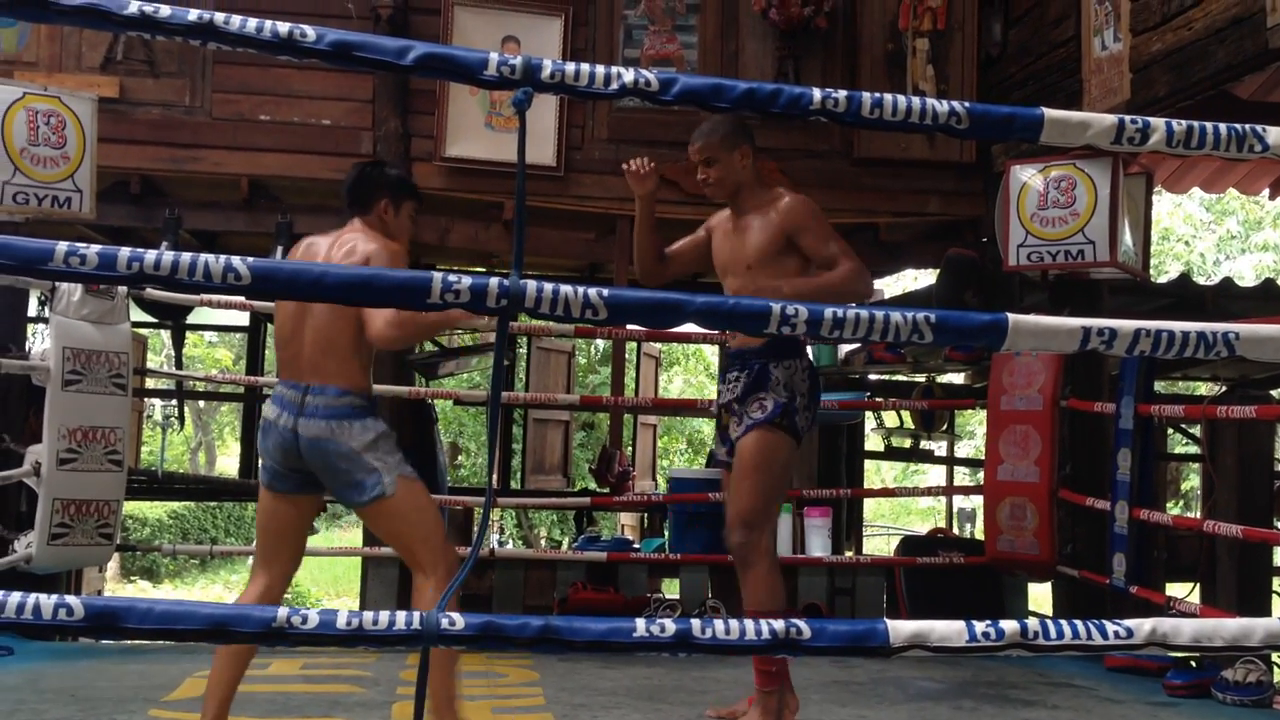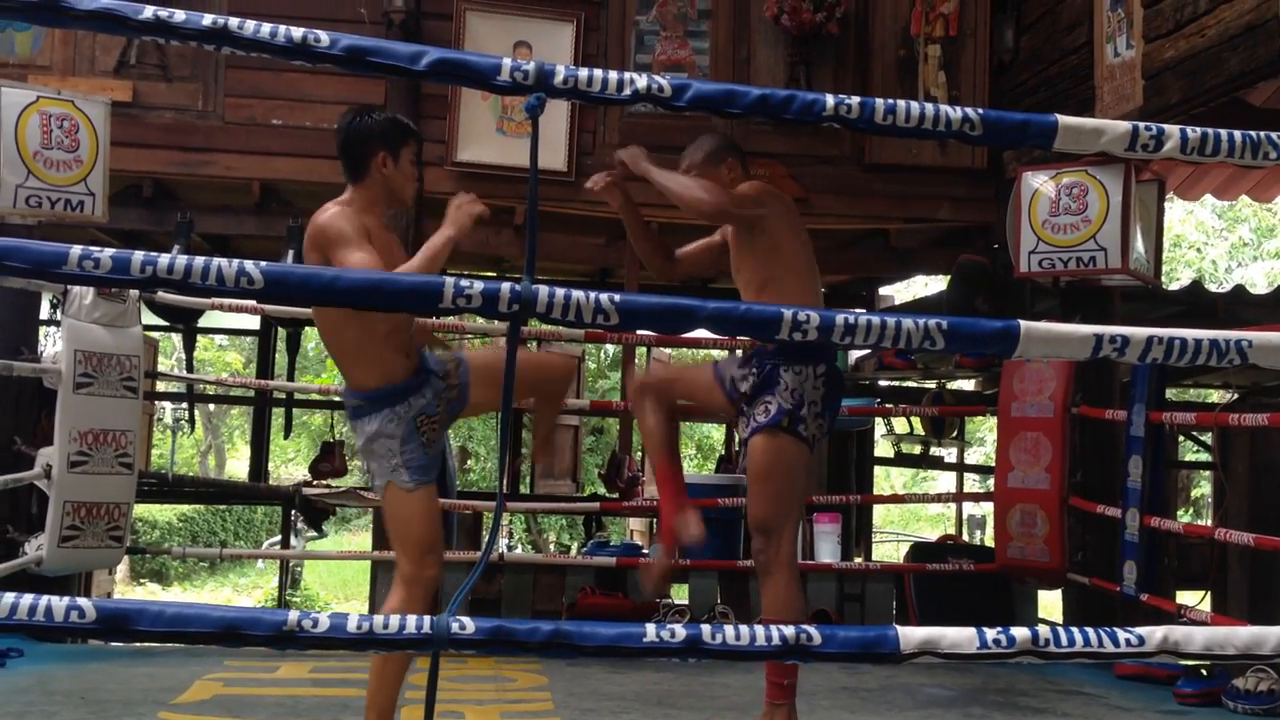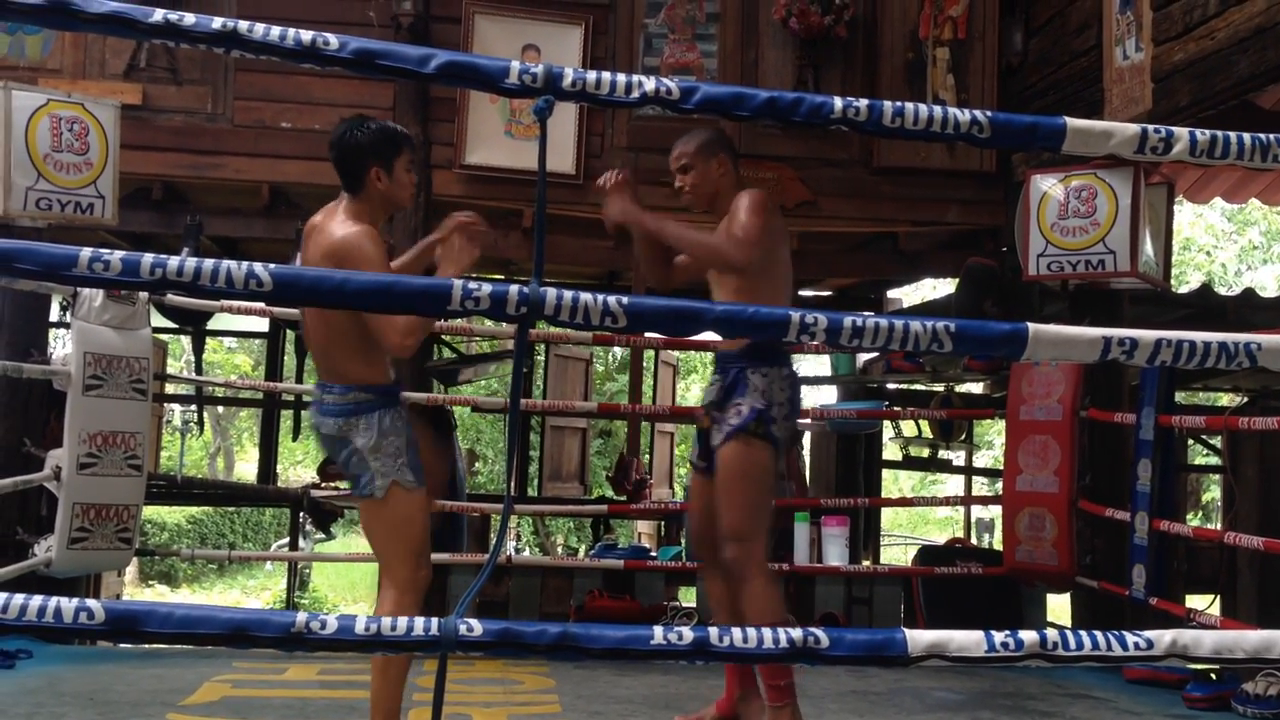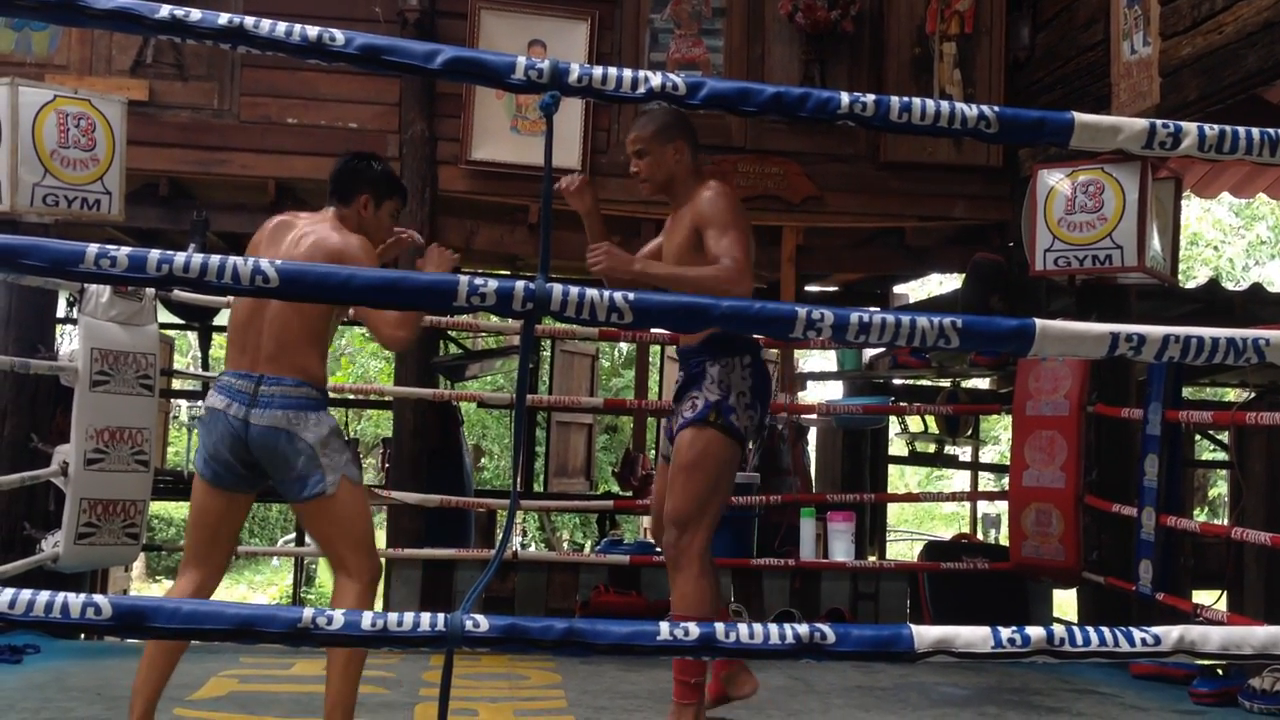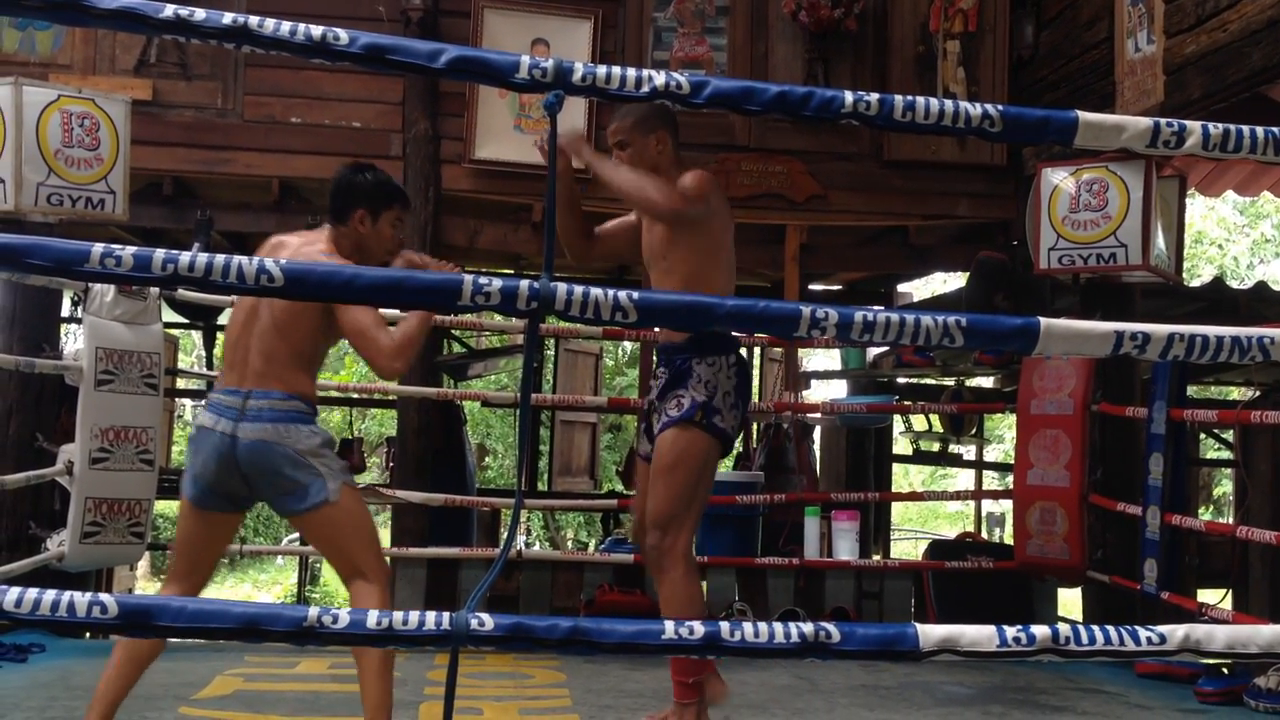
dt=0.5s
person 1, frame 1
left shoulder: (791, 211)
right shoulder: (718, 227)
left elbow: (858, 281)
right elbow: (652, 273)
left wrist: (778, 289)
right wrist: (645, 204)
left hip: (778, 375)
right hip: (734, 377)
left knee: (747, 539)
right knee: (753, 542)
person 1, frame 2
left shoulder: (764, 200)
right shoulder: (736, 235)
left elbow: (706, 203)
right elbow: (666, 263)
left wrist: (647, 166)
right wrist: (624, 204)
left hip: (793, 375)
right hip: (759, 371)
left knee: (771, 547)
right knee: (647, 388)
right ankle: (675, 517)
person 1, frame 3
left shoulder: (752, 205)
right shoulder: (729, 223)
left elbow: (741, 258)
right elbow: (663, 275)
left wrist: (642, 218)
right wrist: (635, 214)
left hip: (758, 382)
right hip: (730, 383)
left knee: (744, 553)
right knee: (708, 545)
person 1, frame 4
left shoulder: (715, 200)
right shoulder: (679, 216)
left elbow: (738, 283)
right elbow: (622, 282)
left wrist: (643, 268)
right wrist: (589, 213)
left hip: (725, 377)
right hip: (700, 380)
left knee: (683, 542)
right knee: (669, 531)
right ankle: (730, 667)
person 1, frame 5
left shoulder: (697, 188)
right shoulder: (647, 220)
left elbow: (665, 205)
right elbow: (582, 250)
left wrist: (592, 158)
right wrist: (565, 174)
left hip: (705, 372)
right hip: (671, 374)
left knee: (666, 543)
right knee: (650, 537)
person 2, frame 1
left shoulder: (303, 248)
right shoulder: (382, 249)
right elbow: (382, 331)
right wrist: (452, 316)
left hip: (282, 415)
right hip: (343, 423)
left knee: (267, 581)
right knee: (438, 567)
person 2, frame 2
left shoulder: (373, 222)
right shoulder: (330, 225)
right wrist: (449, 233)
left hip: (431, 375)
right hip: (389, 412)
left knee: (557, 370)
right knee: (419, 574)
left ankle: (545, 448)
person 2, frame 3
left shoulder: (334, 221)
right shoulder: (352, 239)
right elbow: (401, 339)
left wrist: (436, 244)
right wrist: (450, 271)
left hip: (349, 402)
right hip: (364, 415)
left knee: (435, 462)
right knee: (407, 576)
person 2, frame 4
left shoulder: (274, 227)
right shoulder: (348, 246)
right elbow: (399, 334)
left wrist: (381, 252)
right wrist: (431, 275)
left hip: (226, 405)
right hip: (294, 414)
left knee: (195, 577)
right knee: (359, 571)
person 2, frame 5
left shoulder: (274, 245)
right shoulder: (340, 273)
right elbow: (391, 360)
left wrist: (393, 274)
left hip: (217, 422)
right hip: (282, 429)
left knee: (178, 587)
right knee: (370, 579)
